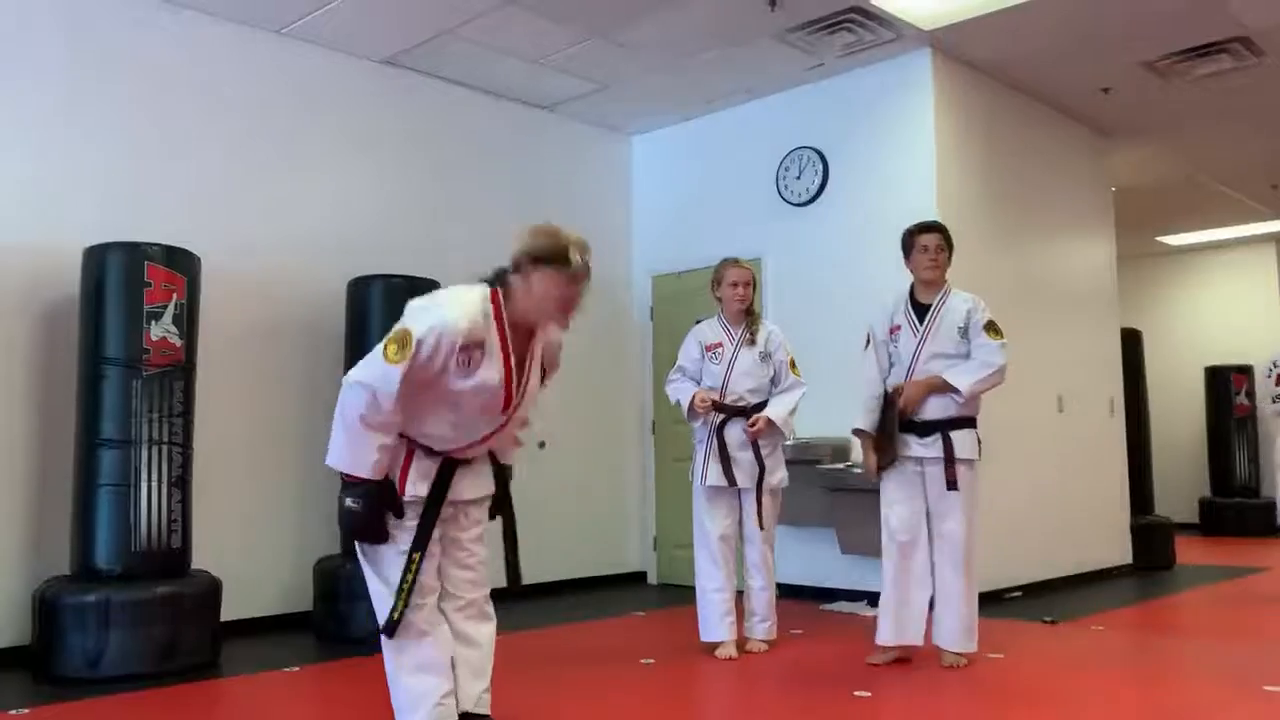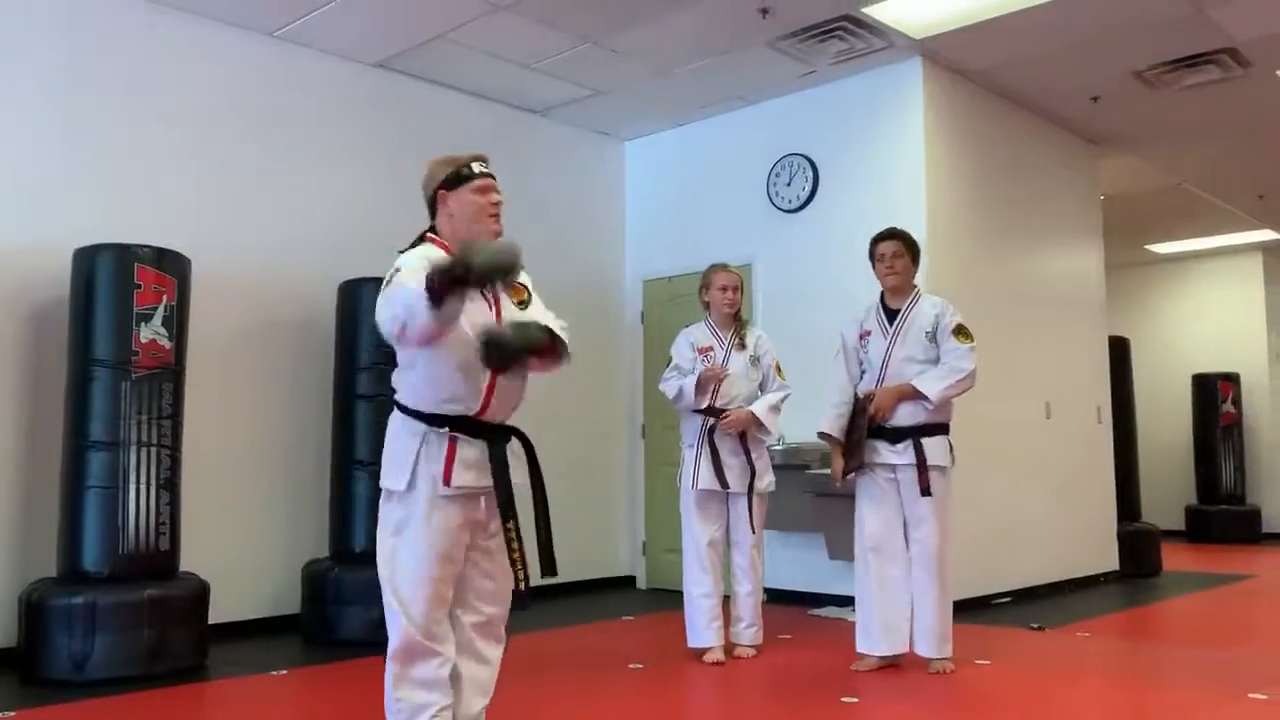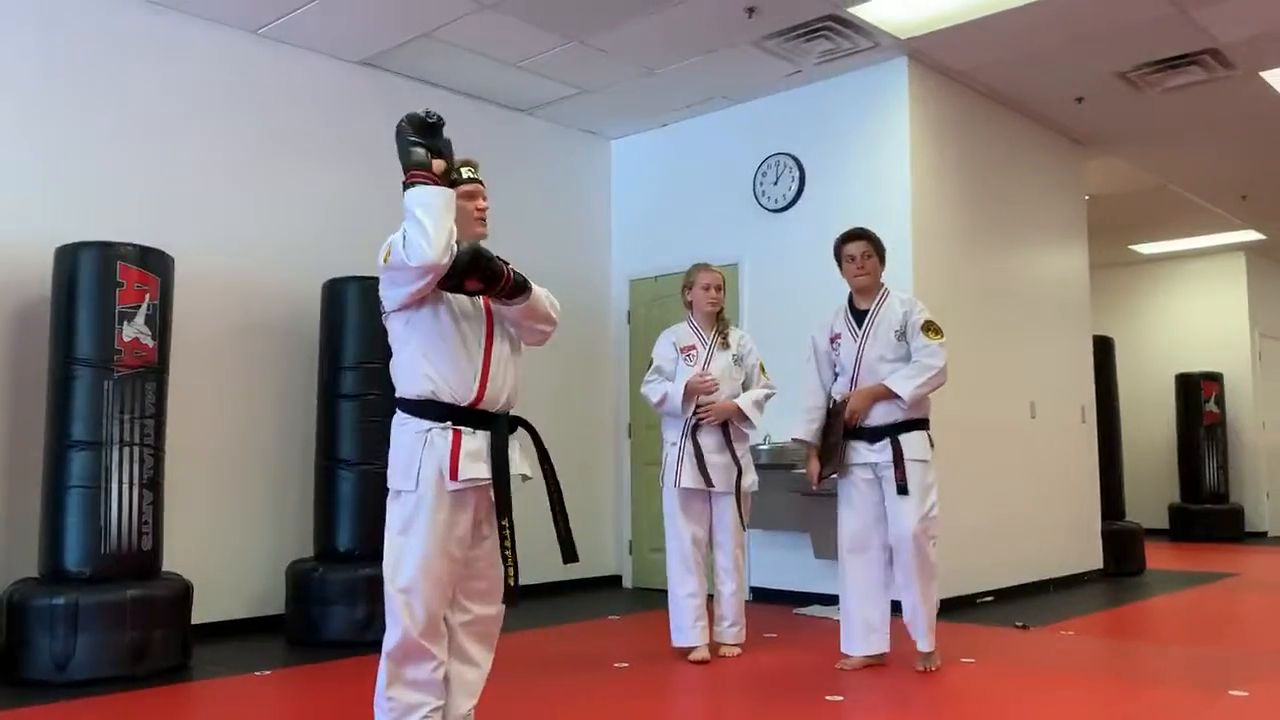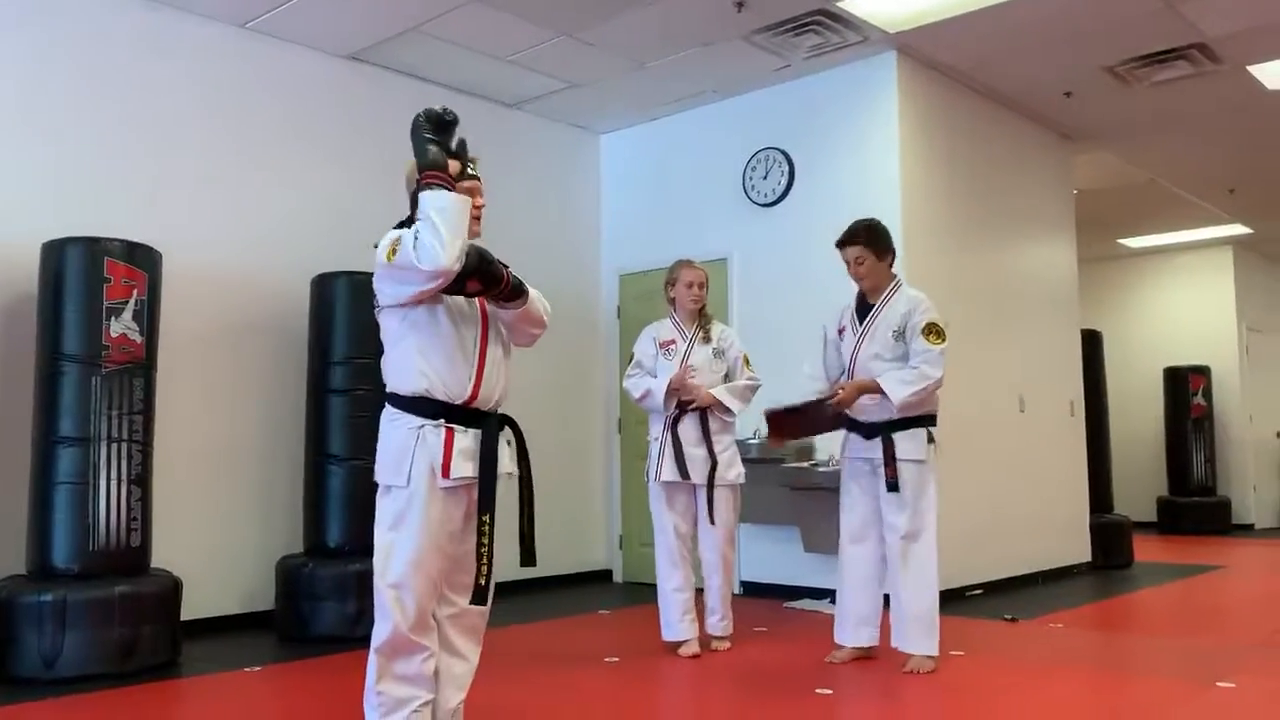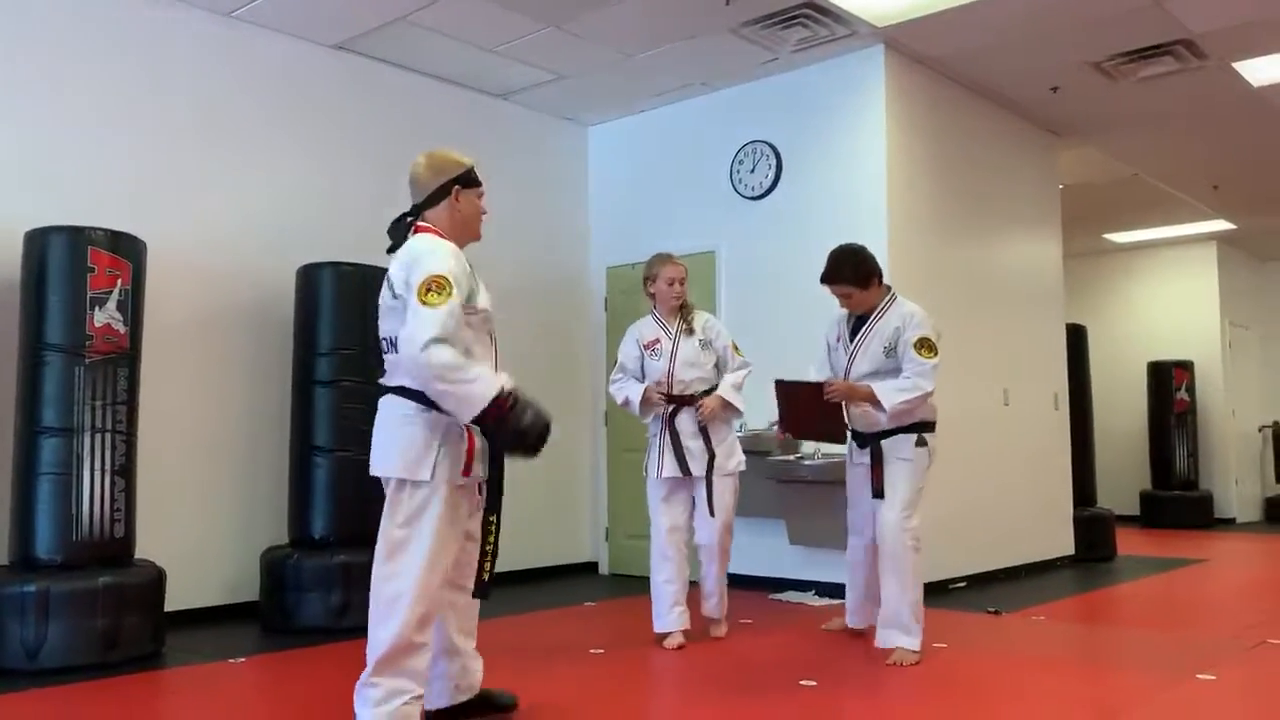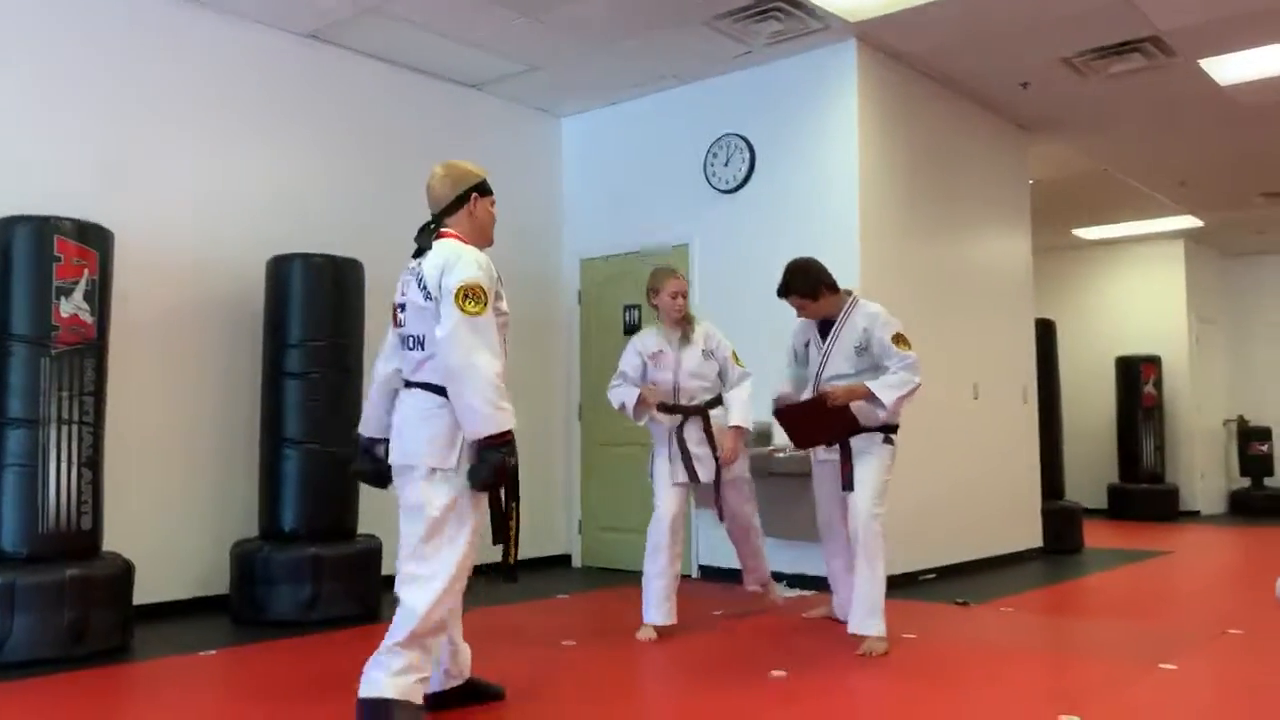
dt=0.4s
person 1, frame 1
left shoulder: (547, 340)
right shoulder: (451, 318)
right elbow: (368, 391)
left wrist: (501, 469)
right wrist: (361, 484)
left hip: (465, 477)
right hip: (404, 475)
left knee: (468, 600)
right knee: (412, 603)
person 1, frame 2
left shoulder: (507, 275)
right shoulder: (419, 266)
left elbow: (549, 331)
right elbow: (402, 318)
left wrist: (535, 338)
right wrist: (454, 280)
left hip: (495, 460)
right hip: (428, 457)
left knee: (484, 609)
right knee: (421, 613)
person 1, frame 3
left shoulder: (483, 269)
right shoulder: (404, 264)
left elbow: (542, 324)
right elbow: (428, 257)
left wrist: (503, 281)
right wrist: (424, 173)
left hip: (492, 452)
right hip: (433, 451)
left knee: (480, 603)
right knee: (420, 603)
person 1, frame 4
left shoulder: (477, 266)
right shoulder: (398, 252)
left elbow: (533, 324)
right elbow: (438, 262)
left wrist: (498, 282)
right wrist: (436, 171)
left hip: (478, 447)
right hip: (424, 445)
left knee: (466, 595)
right knee: (411, 594)
person 1, frame 5
left shoulder: (432, 258)
right shoulder: (434, 255)
right elbow: (430, 351)
left wrist: (504, 395)
right wrist: (496, 408)
left hip: (444, 437)
right hip: (429, 438)
left knee: (455, 575)
right knee: (414, 582)
person 1, frame 6
left shoulder: (421, 266)
right shoulder: (467, 262)
left elbow: (392, 362)
right elbow: (468, 360)
left wrist: (373, 435)
right wrist: (496, 436)
left hip: (418, 420)
right hip: (448, 425)
left knee: (441, 558)
right knee: (439, 561)
person 2, frame 1
left shoulder: (970, 308)
right shoulder: (889, 317)
left elbow: (992, 366)
right elbow: (873, 382)
left wrist: (930, 384)
right wrist: (868, 441)
left hip: (951, 439)
right hip: (902, 441)
left knee: (953, 538)
right knee: (901, 534)
left ankle: (954, 640)
right ankle: (899, 636)
person 2, frame 2
left shoulder: (940, 312)
right shoulder: (861, 325)
left elbow: (962, 370)
right elbow: (845, 387)
left wrist: (900, 391)
right wrist: (836, 446)
left hip: (924, 445)
right hip: (874, 448)
left knee: (928, 544)
right knee: (876, 543)
left ankle: (934, 646)
right ankle: (882, 645)
person 2, frame 3
left shoulder: (908, 310)
right shoulder: (831, 327)
left elbow: (933, 367)
right elbow: (817, 391)
left wrist: (873, 392)
right wrist: (813, 449)
left hip: (904, 442)
right hip: (855, 449)
left knee: (912, 535)
right knee: (858, 544)
left ankle: (924, 640)
right ankle: (867, 644)
person 2, frame 4
left shoulder: (915, 306)
right shoulder: (843, 317)
left elbow: (929, 373)
right elbow: (831, 381)
left wrist: (864, 386)
left hip: (905, 439)
right hip: (858, 441)
left knee: (909, 536)
right knee: (857, 536)
left ankle: (921, 644)
right ankle: (857, 637)
person 2, frame 5
left shoulder: (910, 318)
right shoulder: (841, 325)
left elbow: (921, 384)
right elbow: (835, 380)
left wrist: (863, 392)
left hip: (904, 442)
right hip: (862, 443)
left knee: (895, 531)
right knee: (861, 533)
left ankle: (905, 637)
right ankle: (861, 615)
person 2, frame 6
left shoulder: (874, 319)
right shoulder: (805, 330)
left elbow: (908, 374)
right elbow: (798, 376)
left wrist: (857, 392)
right wrist: (787, 400)
left hip: (870, 438)
right hip: (825, 440)
left knee: (864, 519)
right knee: (831, 524)
left ankle: (871, 627)
right ankle: (844, 603)
person 3, frame 1
left shoulder: (770, 335)
right shoulder: (701, 335)
left elbow: (791, 387)
right elbow: (677, 380)
left wrist: (770, 418)
right wrist: (693, 398)
left hip: (760, 446)
right hip: (714, 446)
left knee: (760, 541)
right knee: (715, 541)
left ankle: (759, 628)
right ankle: (722, 633)
person 3, frame 2
left shoulder: (757, 340)
right shoulder: (690, 338)
left elbow: (779, 390)
right elbow: (670, 385)
left wrist: (752, 415)
right wrist: (698, 382)
left hip: (748, 450)
right hip: (703, 450)
left knee: (747, 545)
right knee: (703, 546)
left ankle: (745, 634)
right ankle: (709, 639)
person 3, frame 3
left shoulder: (739, 340)
right shoulder: (672, 338)
left elbow: (763, 389)
right elbow: (652, 389)
left wrist: (734, 407)
right wrist: (686, 389)
left hip: (729, 449)
right hip: (685, 449)
left knee: (730, 545)
right knee: (686, 545)
left ankle: (729, 632)
right ankle: (694, 636)
person 3, frame 4
left shoulder: (722, 335)
right shoulder: (654, 334)
left elbow: (748, 382)
right elbow: (633, 382)
left wrist: (714, 395)
right wrist: (668, 387)
left hip: (715, 442)
right hip: (670, 444)
left knee: (718, 539)
right knee: (673, 540)
left ankle: (718, 626)
right ankle: (684, 631)
person 3, frame 5
left shoulder: (706, 324)
right shoulder: (639, 333)
left elbow: (739, 368)
right elbow: (619, 382)
left wrist: (721, 398)
right wrist: (642, 395)
left hip: (712, 433)
right hip: (666, 438)
left knee: (715, 529)
right knee: (668, 531)
left ankle: (715, 610)
right ankle: (673, 622)
person 3, frame 6
left shoulder: (706, 333)
right shoulder: (642, 344)
left elbow: (739, 379)
right elbow: (618, 388)
left wrist: (735, 428)
right wrist: (637, 398)
left hip: (718, 434)
right hip: (672, 441)
left knee: (741, 517)
right knee: (666, 522)
left ankle: (762, 581)
right ankle: (654, 616)
